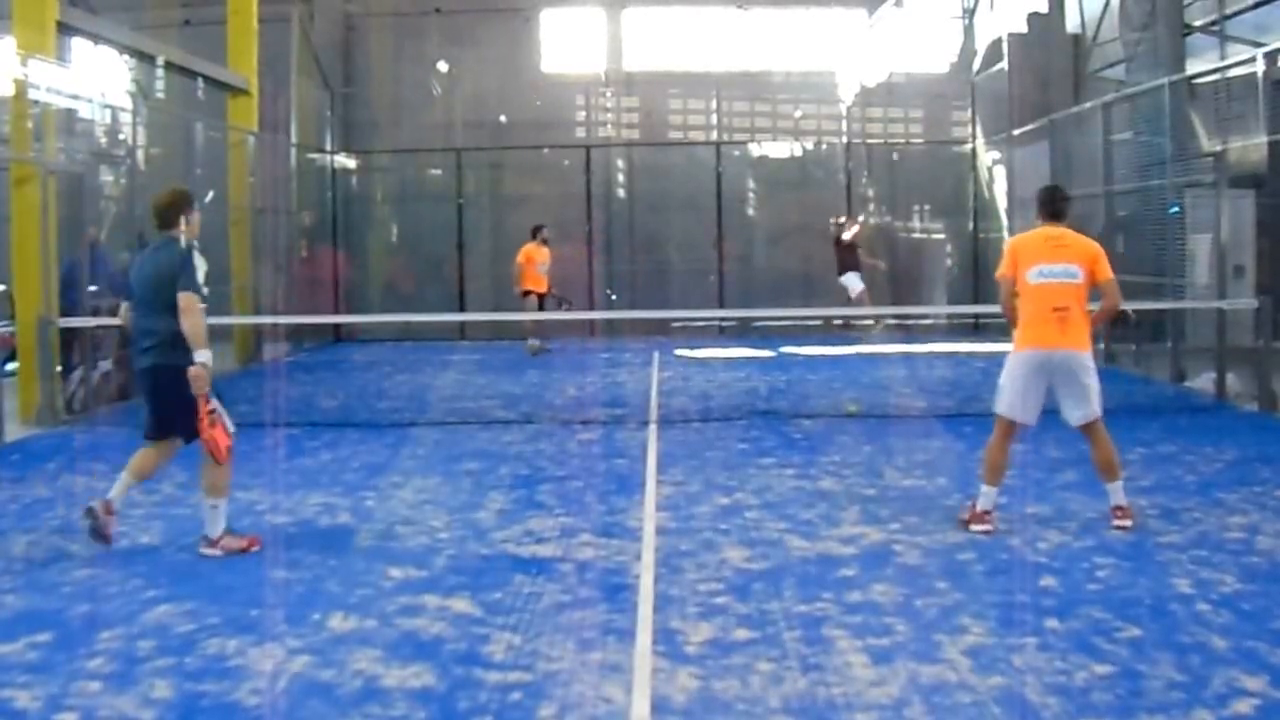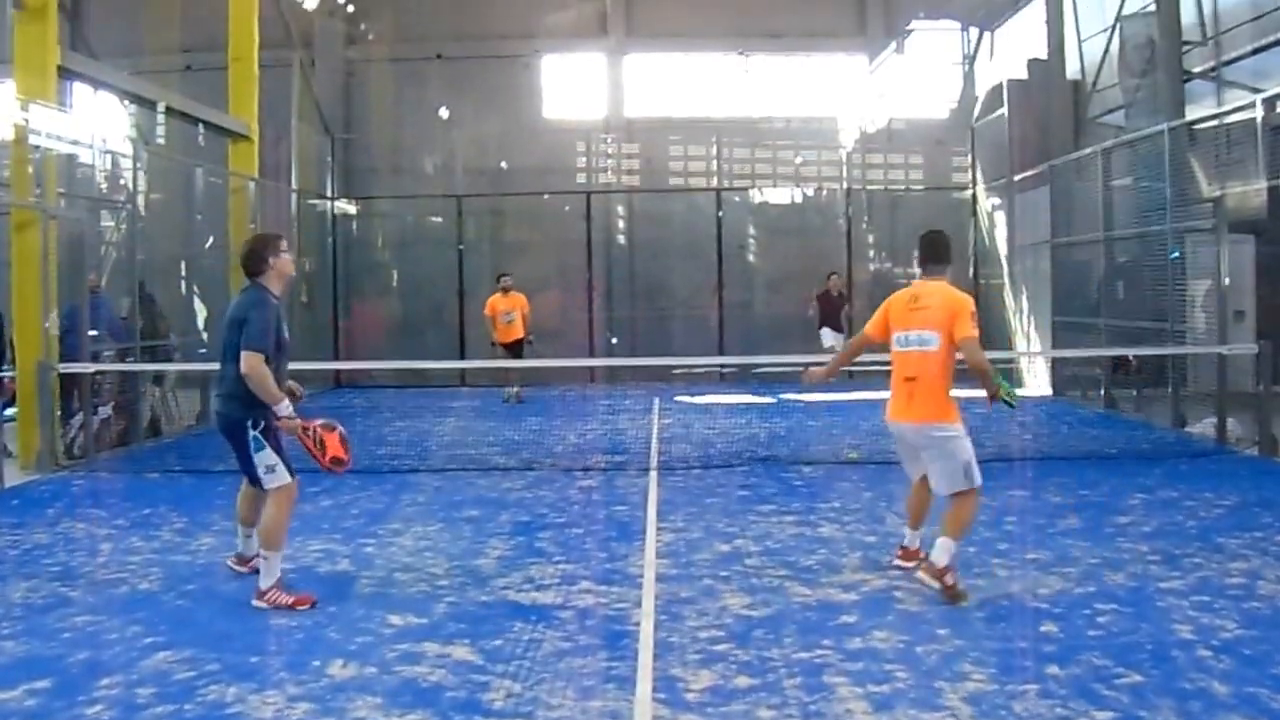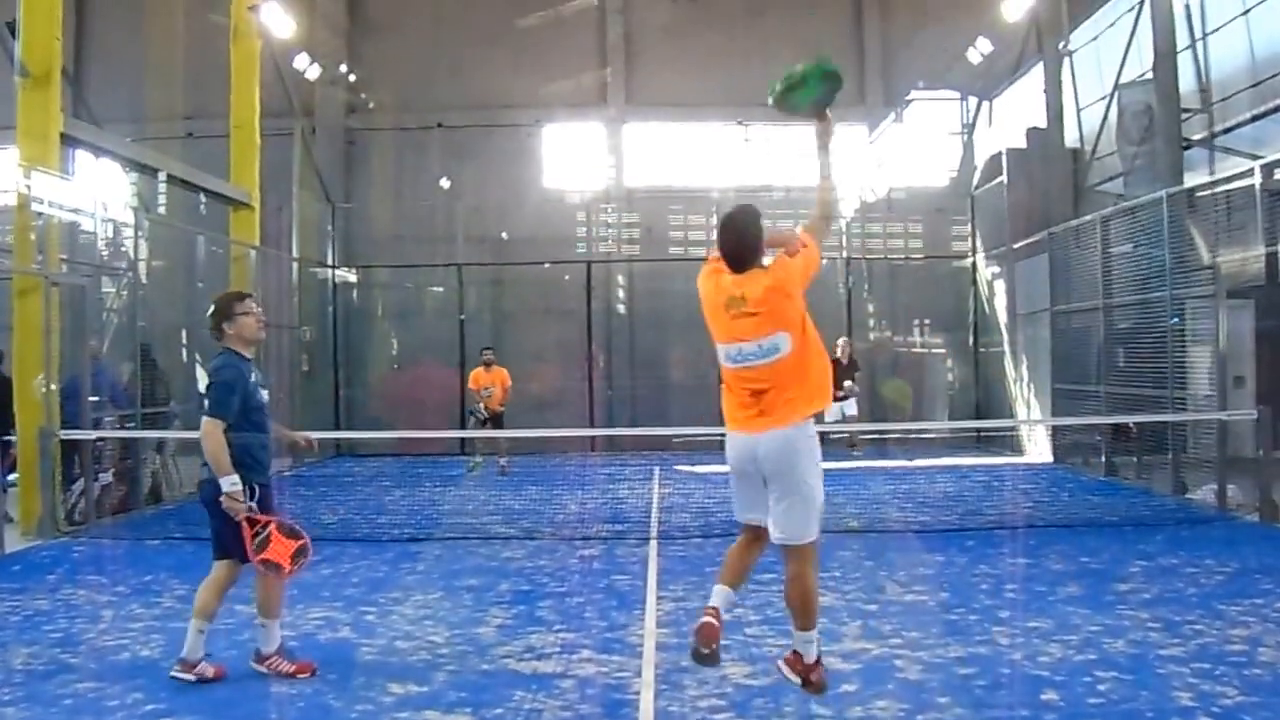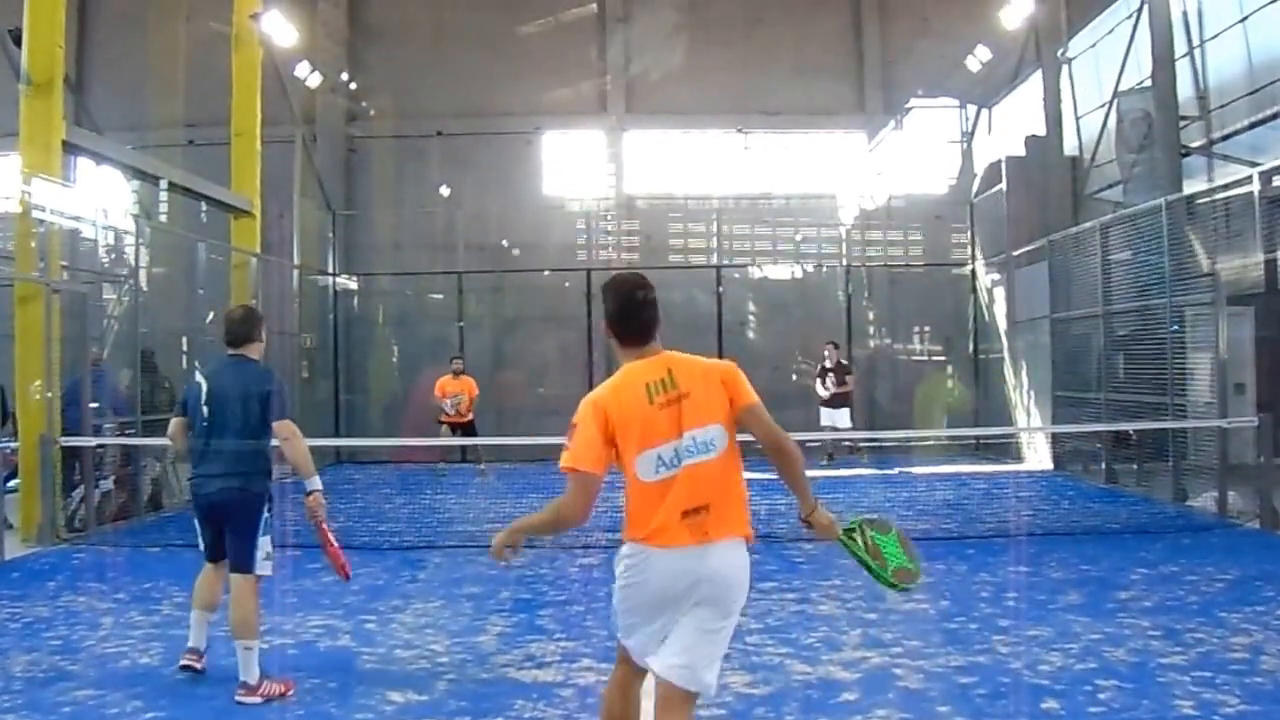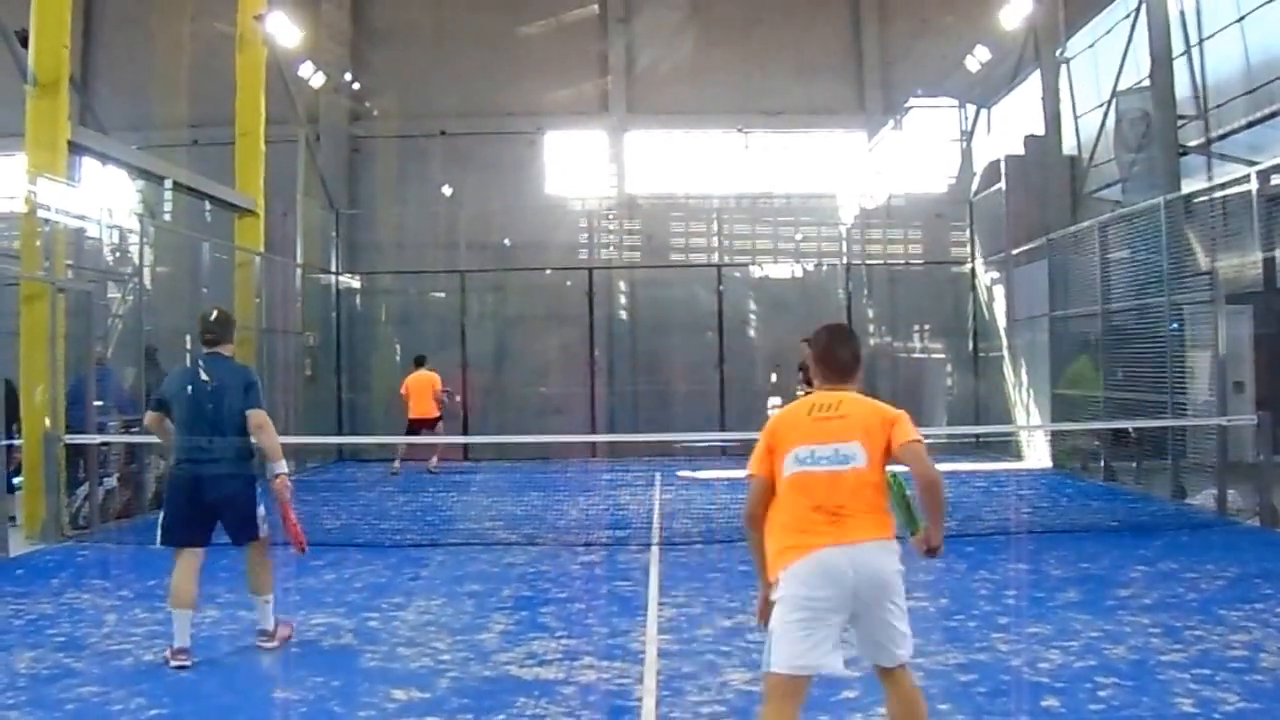
dt=0.7s
person 1, frame 1
left shoulder: (1017, 245)
right shoulder: (1090, 247)
left elbow: (1006, 301)
right elbow: (1114, 302)
left hip: (1030, 349)
right hip: (1075, 350)
left knee: (1003, 428)
right knee: (1094, 429)
left ankle: (983, 510)
right ankle: (1120, 507)
person 1, frame 2
left shoulder: (896, 301)
right shoulder: (958, 301)
left elbow: (856, 345)
right elbow: (973, 356)
left wrist: (827, 370)
right wrist: (995, 386)
left hip: (897, 415)
right hip: (936, 419)
left knee: (926, 479)
right knee: (966, 495)
left ankle: (910, 549)
right ankle: (937, 566)
person 1, frame 3
left shoulder: (710, 287)
right shoulder: (782, 281)
left elbow: (729, 248)
right elbow: (822, 214)
left wrist: (776, 238)
right wrist: (823, 149)
left hip: (741, 439)
right hip: (789, 437)
left knee: (753, 535)
right knee: (801, 553)
left ankle: (713, 612)
right ankle: (805, 656)
person 1, frame 4
left shoulder: (600, 404)
right shoulder: (720, 373)
left elbow: (576, 509)
right elbow: (779, 445)
left wrist: (516, 531)
right wrist: (810, 509)
left hip: (653, 558)
right hip: (723, 556)
left knee: (629, 663)
person 1, frame 5
left shoulder: (779, 421)
right shoulder: (887, 416)
left elbow: (755, 510)
right elbow: (928, 477)
left wrist: (766, 584)
right wrist: (933, 534)
left hip: (806, 566)
right hip: (872, 556)
right knee: (894, 672)
person 2, frame 1
left shoulder: (143, 260)
right shoulder: (187, 255)
left elbow: (127, 314)
right elbow: (189, 307)
right wrist: (201, 358)
left hip: (146, 363)
right hip: (176, 364)
left knee: (163, 443)
right knee: (217, 444)
left ankle: (108, 504)
right ankle: (215, 536)
person 2, frame 2
left shoulder: (260, 301)
right shoulder: (261, 306)
right elbow: (251, 367)
left wrist: (283, 384)
right wrist: (284, 409)
left hip: (247, 411)
right hip: (248, 414)
left knee: (258, 483)
right knee: (283, 490)
left ankle: (246, 554)
right ankle: (268, 588)
person 2, frame 3
left shoulder: (243, 368)
right shoulder: (228, 371)
right elbow: (211, 432)
left wrist: (288, 435)
right wrist: (230, 487)
left hip: (249, 483)
right hip: (240, 487)
left knee: (227, 568)
left ankle: (190, 660)
right ankle: (269, 653)
person 2, frame 4
left shoulder: (201, 379)
right shoulder: (264, 379)
left elbow: (175, 432)
right elbow: (287, 436)
right wrist: (313, 486)
left hip: (204, 488)
right hip: (246, 490)
left knee: (216, 563)
right knee: (245, 580)
left ankle: (195, 647)
right ankle: (250, 681)
person 2, frame 5
left shoulder: (177, 378)
right shoulder: (243, 376)
left elbow: (152, 422)
right elbow: (259, 424)
right wrist: (279, 470)
left hip: (187, 478)
right hip: (234, 477)
left knee: (187, 559)
right knee: (257, 548)
left ankle: (180, 647)
right ankle: (267, 629)
